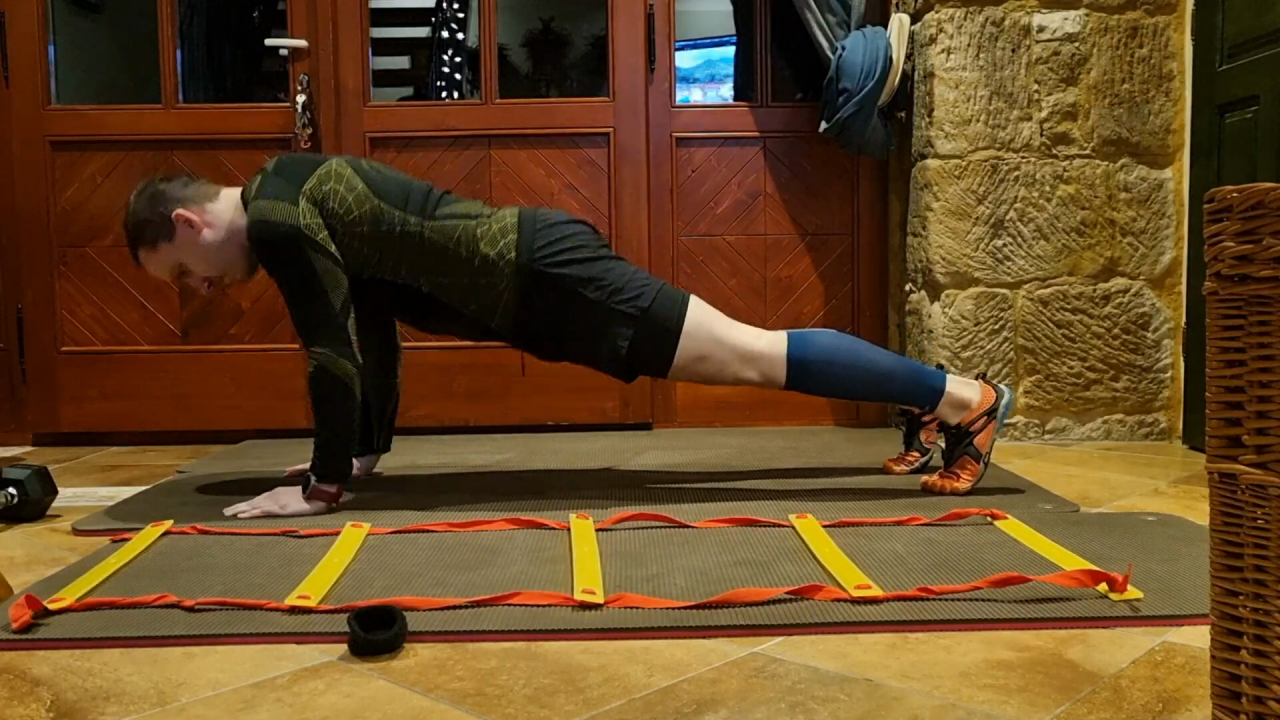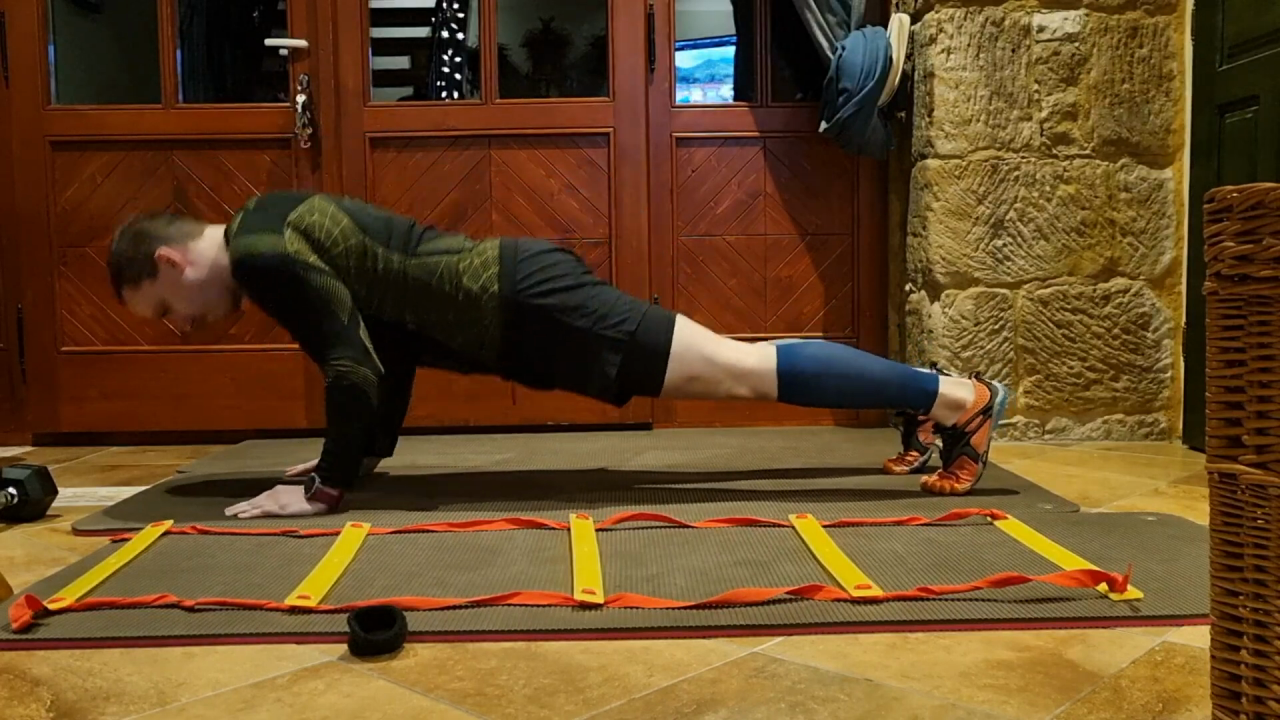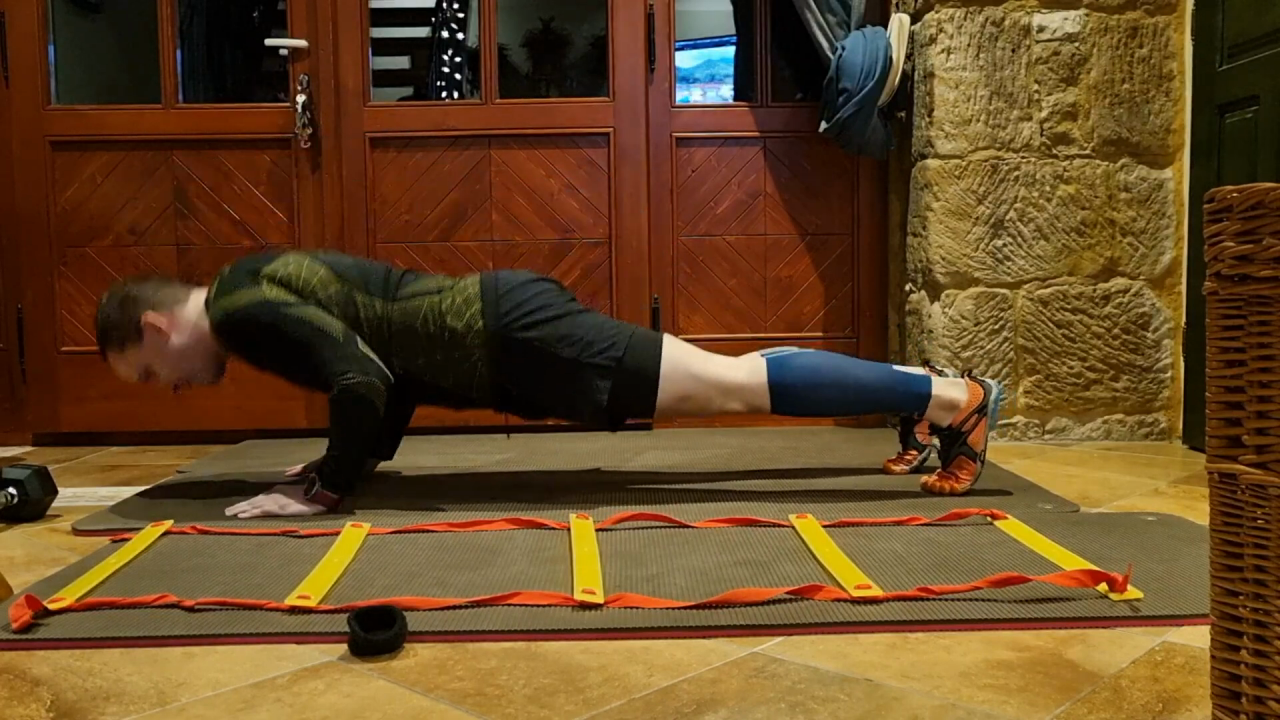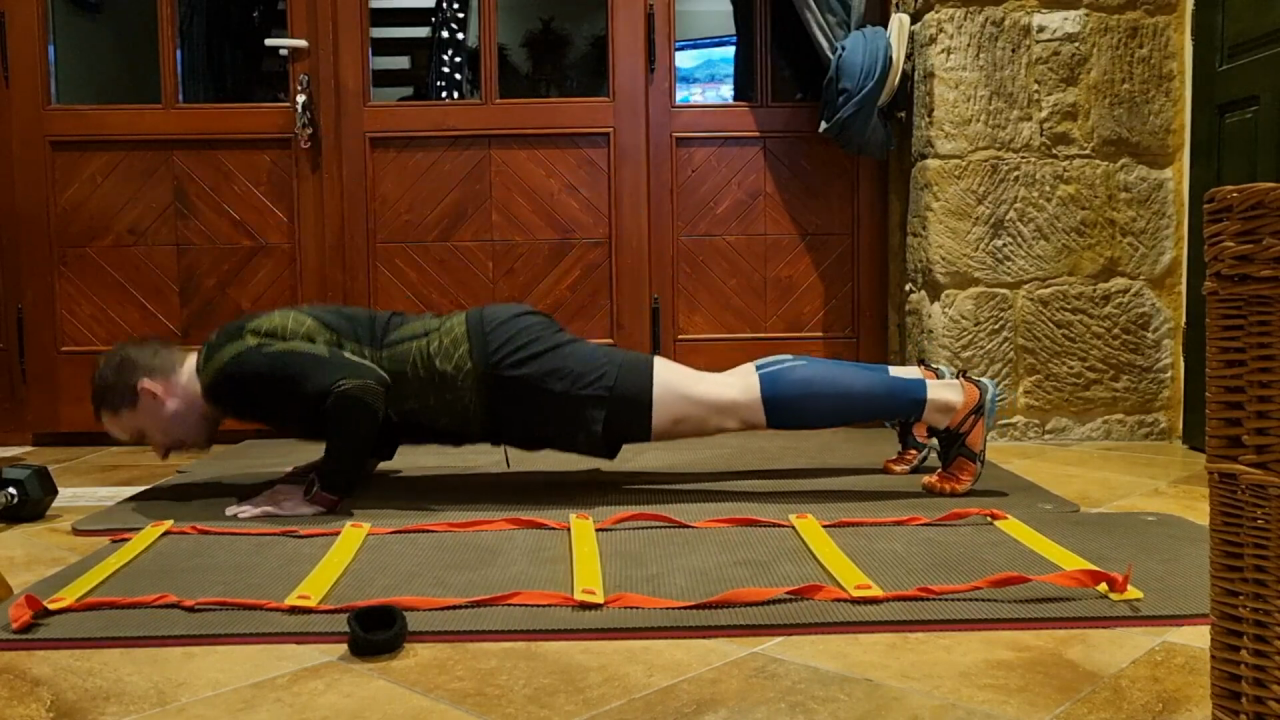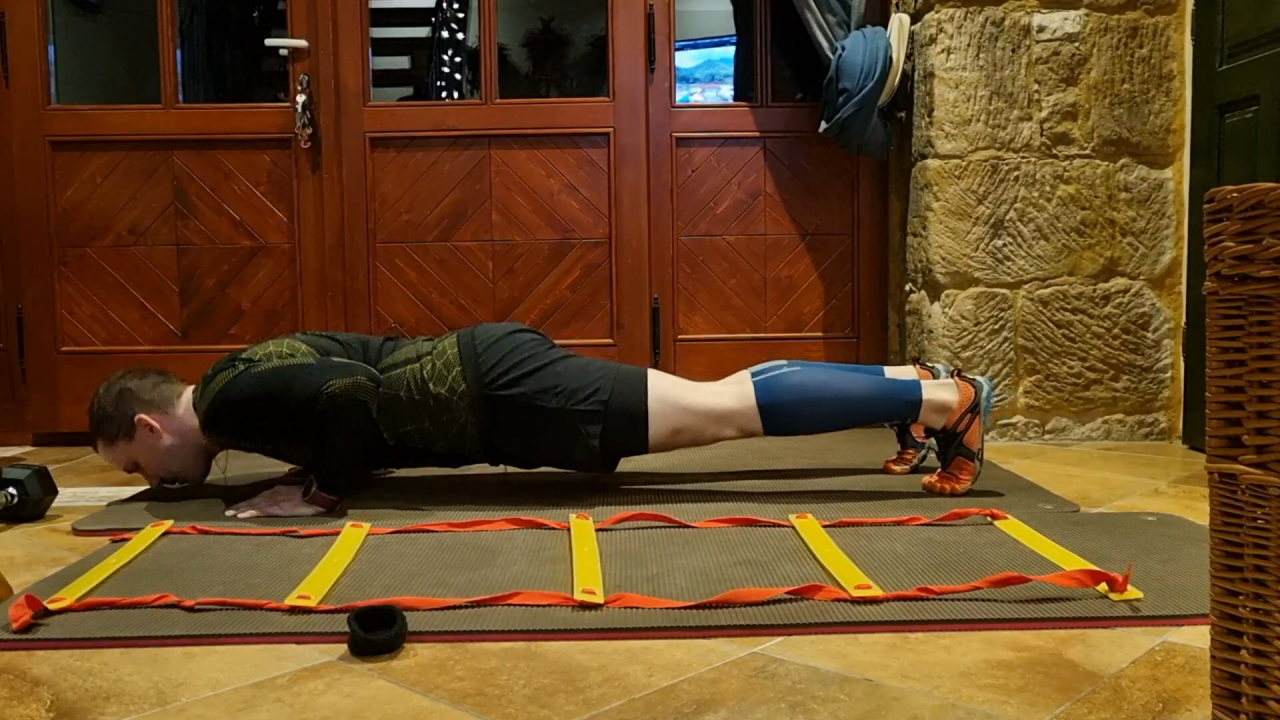
dt=0.2s
person 1, frame 1
left shoulder: (275, 220)
right shoulder: (295, 196)
left elbow: (336, 353)
right elbow: (375, 318)
left wrist: (322, 483)
right wrist: (365, 447)
left hip: (536, 274)
right hip: (528, 262)
left knee: (749, 357)
right knee: (747, 355)
left ankle: (965, 398)
right ankle: (930, 399)
person 1, frame 2
left shoulder: (258, 256)
right shoulder: (277, 229)
left elbow: (354, 365)
right elbow: (388, 330)
left wrist: (326, 484)
right wrist: (364, 450)
left hip: (521, 304)
right hip: (515, 290)
left knee: (741, 372)
right knee: (738, 368)
left ankle: (957, 398)
right ankle: (925, 399)
person 1, frame 3
left shoulder: (240, 313)
right shoulder: (256, 288)
left elbow: (364, 380)
left wrist: (325, 488)
right wrist: (356, 456)
left hip: (507, 336)
right hip: (499, 321)
left knee: (732, 387)
right knee: (730, 379)
left ankle: (952, 398)
right ankle: (920, 384)
person 1, frame 4
left shoulder: (231, 370)
right shoulder: (249, 349)
left elbow: (357, 386)
left wrist: (324, 489)
right wrist: (342, 461)
left hip: (498, 370)
right hip: (487, 350)
left knee: (725, 403)
right knee: (722, 394)
left ankle: (948, 399)
right ankle: (914, 384)
person 1, frame 5
left shoulder: (228, 400)
right shoulder: (247, 380)
left elbow: (347, 387)
left wrist: (320, 489)
right wrist: (331, 462)
left hip: (493, 389)
right hip: (484, 370)
left knee: (722, 413)
right knee: (719, 401)
left ankle: (945, 398)
right ankle: (912, 386)
